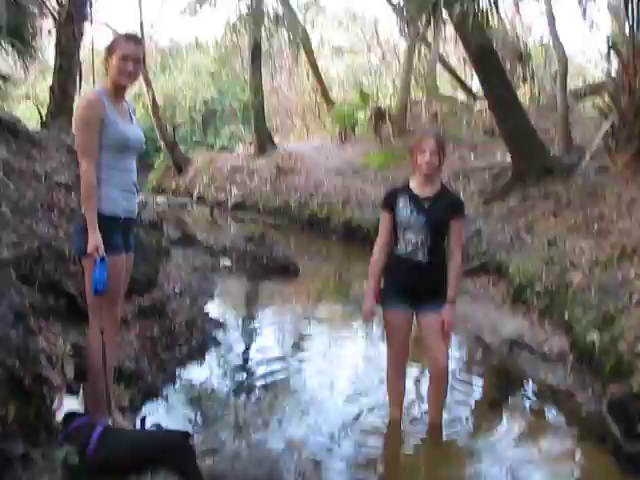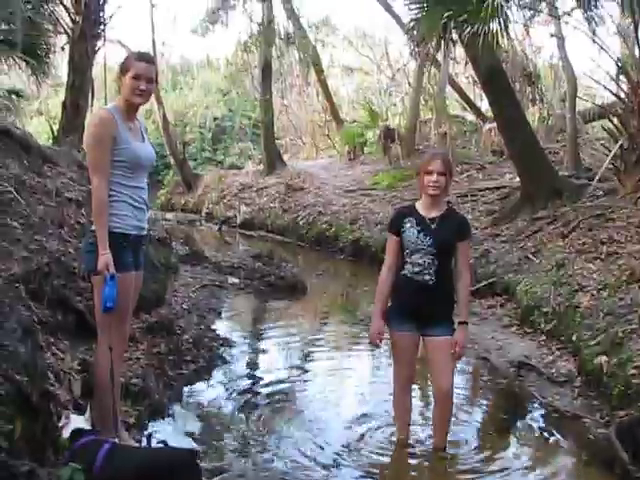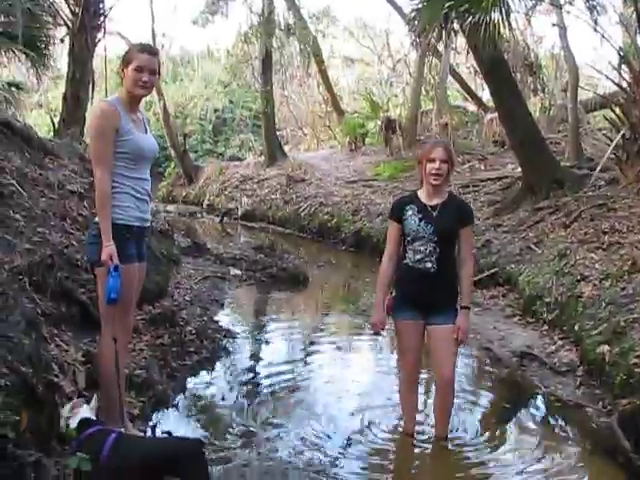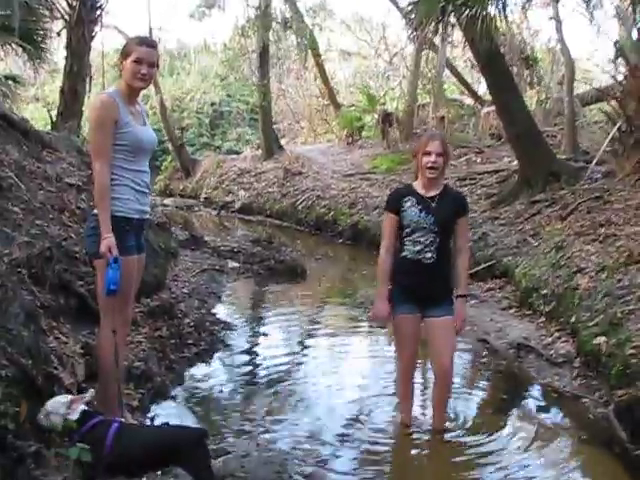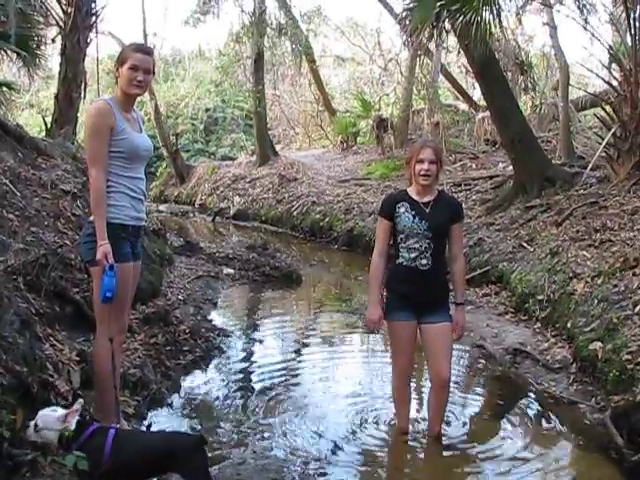
dt=0.3s
person 1, frame 1
left shoulder: (127, 107)
right shoulder: (93, 103)
right elbow: (87, 168)
left wrist: (127, 217)
right wrist: (93, 231)
left hip: (125, 220)
right hip: (103, 219)
left knee: (113, 320)
right knee: (102, 322)
left ankle: (107, 409)
right ankle: (100, 415)
person 1, frame 2
left shoulder: (139, 126)
right shoulder: (105, 120)
right elbow: (99, 186)
left wrist: (136, 238)
right wrist: (104, 248)
left hip: (135, 237)
right hip: (113, 238)
left knee: (121, 338)
right knee: (110, 339)
left ankle: (115, 427)
right ankle: (107, 433)
person 1, frame 3
left shoulder: (142, 117)
right shoulder: (107, 111)
right elbow: (102, 176)
left wrist: (140, 227)
right wrist: (107, 239)
left hip: (138, 229)
right hip: (116, 229)
left knee: (125, 329)
right knee: (114, 330)
left ankle: (120, 418)
right ankle: (112, 423)
person 1, frame 4
left shoulder: (140, 110)
right shoulder: (106, 104)
right elbow: (100, 170)
left wrist: (137, 221)
right wrist: (106, 231)
left hip: (137, 221)
right hip: (115, 221)
left knee: (124, 321)
right knee: (113, 322)
left ankle: (118, 410)
right ankle: (111, 415)
person 1, frame 5
left shoulder: (136, 117)
right shoulder: (103, 111)
right elbow: (97, 176)
left wrist: (134, 228)
right wrist: (102, 238)
left hip: (133, 229)
right hip: (111, 228)
left knee: (119, 329)
right knee: (109, 330)
left ankle: (114, 417)
right ankle: (107, 423)
person 2, frame 1
left shoulder: (451, 202)
right shoulder: (395, 196)
left elbow: (455, 253)
right elbow: (382, 244)
left wrist: (450, 302)
right wrist: (370, 292)
left hip: (432, 293)
right hip: (396, 289)
left knee: (439, 366)
right knee: (397, 360)
left ankle: (434, 426)
right ankle: (396, 422)
person 2, frame 2
left shoulder: (458, 223)
right shoulder: (402, 217)
left elbow: (463, 275)
right elbow: (389, 267)
left wrist: (462, 324)
right wrist: (377, 315)
left hip: (439, 315)
right hip: (402, 310)
left knee: (444, 389)
right knee: (403, 380)
left ankle: (439, 449)
right ankle: (402, 442)
person 2, frame 3
left shoulder: (460, 210)
right shoulder: (403, 206)
left elbow: (466, 262)
right elbow: (390, 257)
left wrist: (464, 310)
right wrist: (379, 304)
left hip: (443, 303)
right hip: (407, 300)
left knee: (445, 378)
right knee: (409, 372)
left ankle: (440, 439)
right ankle: (408, 433)
person 2, frame 4
left shoulder: (456, 201)
right shoulder: (399, 197)
left elbow: (461, 251)
right elbow: (387, 249)
left wrist: (461, 298)
right wrist: (381, 296)
left hip: (440, 295)
right hip: (404, 292)
left knee: (444, 369)
right knee: (405, 364)
left ankle: (438, 431)
right ankle: (406, 425)
person 2, frame 5
left shoulder: (451, 207)
right shoulder: (393, 203)
left elbow: (456, 258)
right elbow: (379, 255)
left wrist: (460, 305)
right wrist: (374, 303)
left hip: (436, 302)
right hip: (400, 298)
left knee: (442, 376)
right knee: (402, 372)
left ankle: (435, 436)
right ankle: (402, 432)
